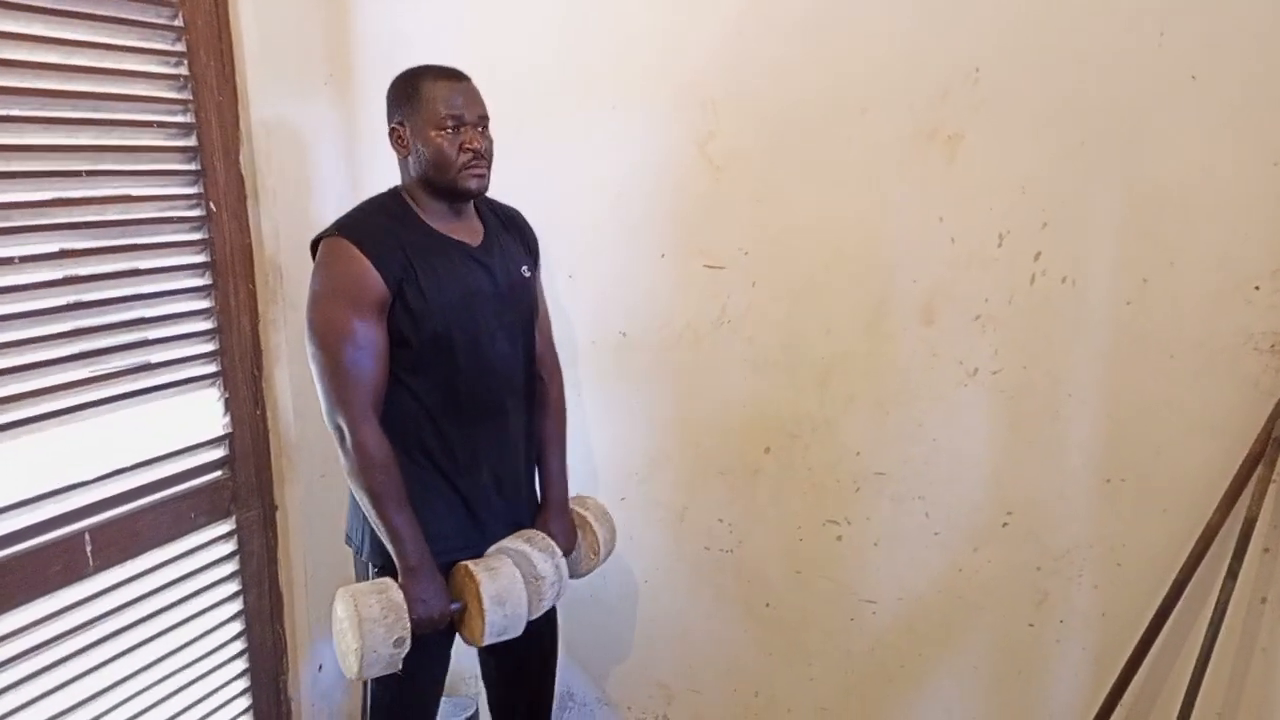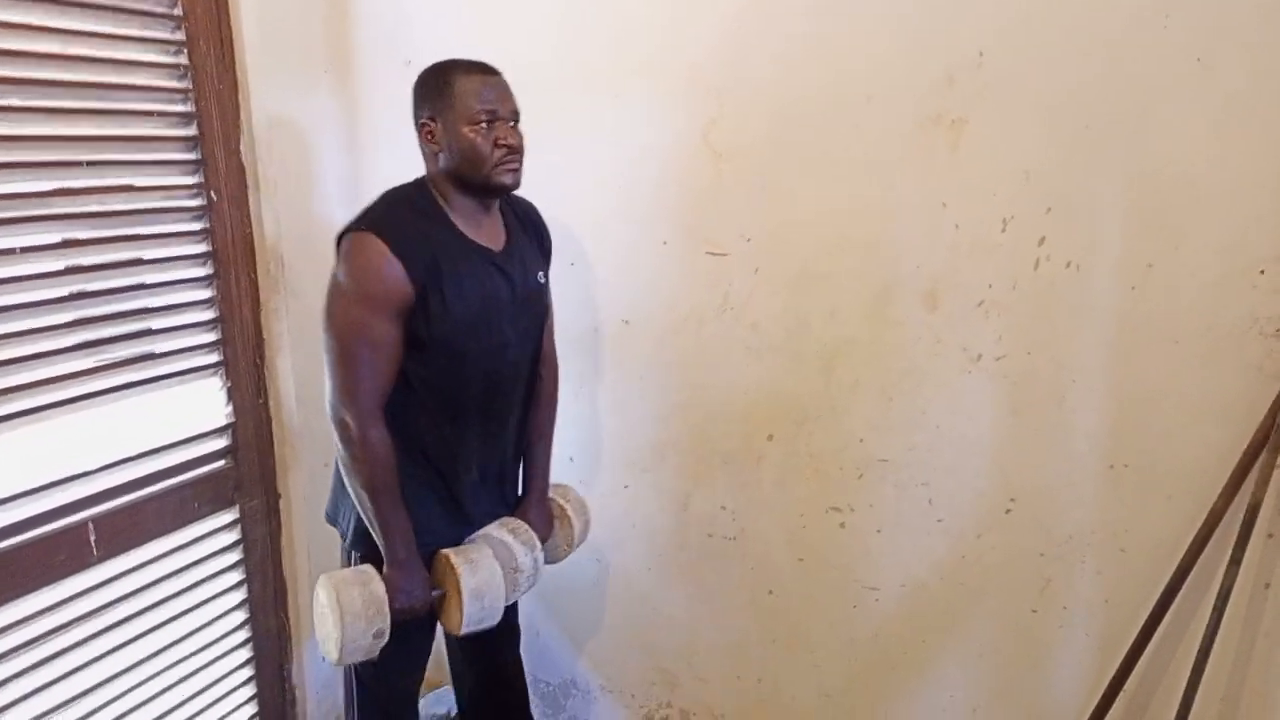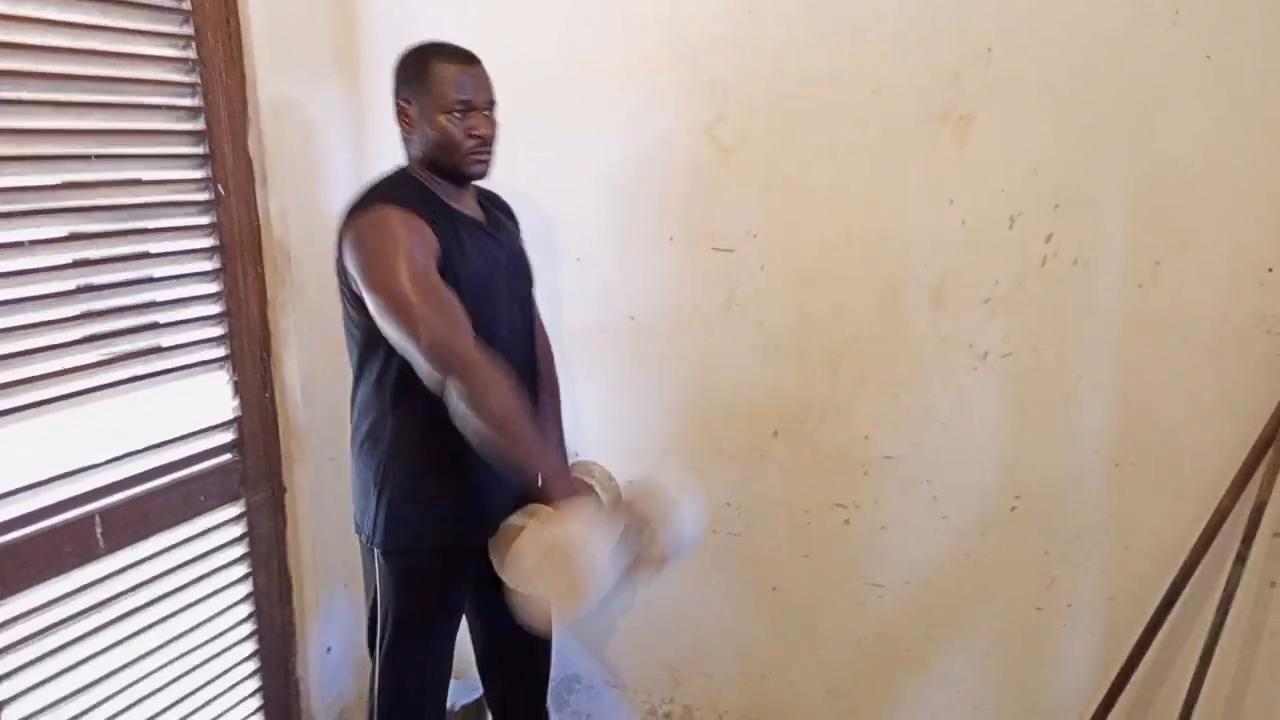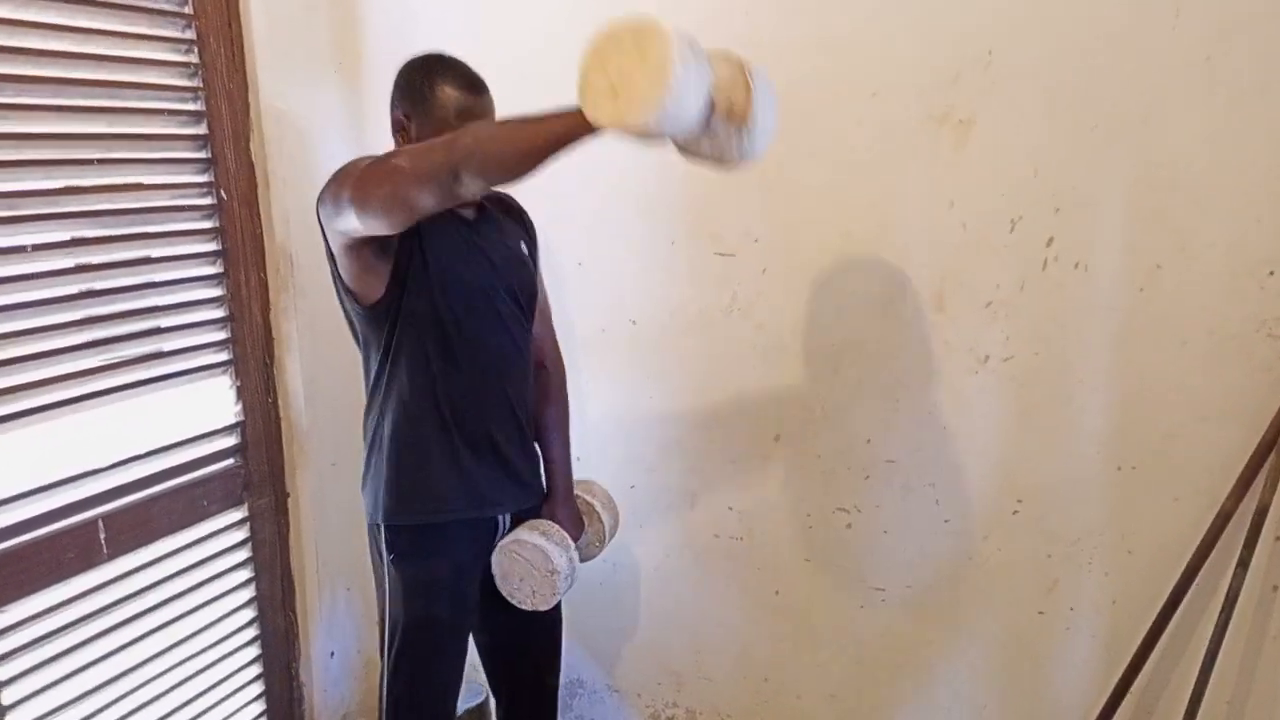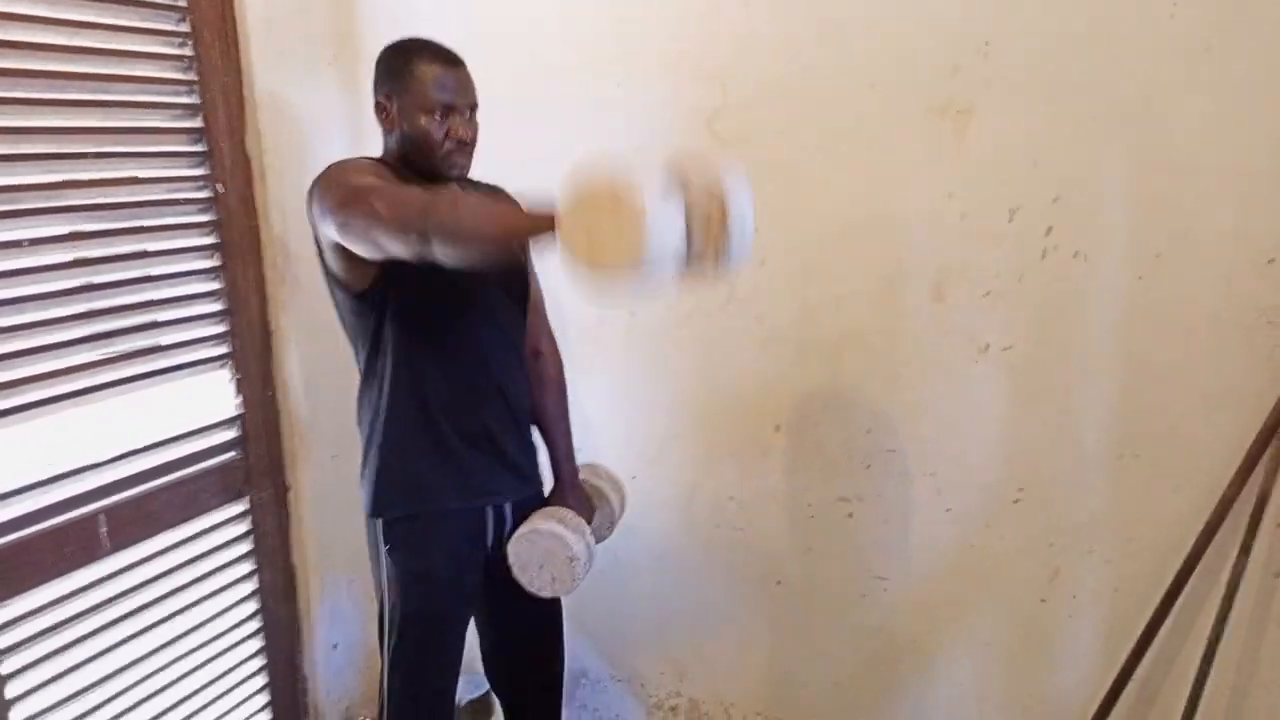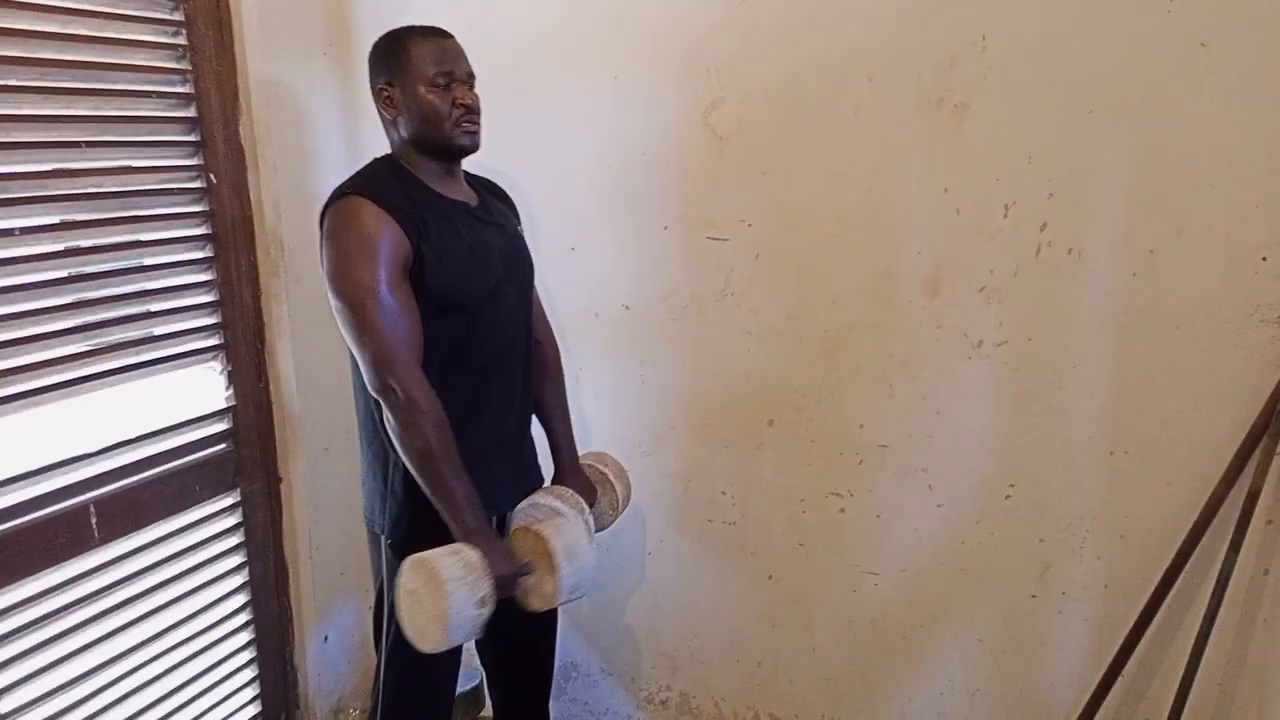
dt=0.4s
person 1, frame 1
left shoulder: (513, 231)
right shoulder: (358, 252)
right elbow: (355, 425)
left wrist: (556, 502)
right wrist: (414, 563)
left hip: (512, 517)
right hip: (414, 530)
person 1, frame 2
left shoulder: (528, 227)
right shoulder: (384, 248)
right elbow: (358, 419)
left wrist: (536, 494)
right wrist: (400, 557)
left hip: (489, 504)
right hip: (400, 513)
person 1, frame 3
left shoulder: (495, 212)
right shoulder: (387, 224)
left elbow: (532, 345)
right elbow: (460, 369)
left wrist: (556, 478)
right wrist: (565, 496)
left hip: (503, 490)
right hip: (418, 505)
person 1, frame 4
left shoulder: (509, 217)
right shoulder: (358, 201)
left elbow: (542, 357)
right elbow: (457, 171)
left wrist: (560, 490)
right wrist: (599, 115)
left hip: (514, 495)
right hip: (423, 504)
person 1, frame 5
left shoulder: (495, 212)
right shoulder: (348, 194)
left elbow: (537, 348)
right elbow: (434, 227)
left wrist: (567, 478)
left hip: (513, 487)
right hip: (422, 498)
person 1, frame 6
left shoulder: (494, 201)
right shoulder: (365, 215)
right elbow: (401, 389)
left wrist: (567, 462)
right wrist: (472, 533)
left hip: (509, 483)
right hip: (426, 505)
left knee: (526, 660)
